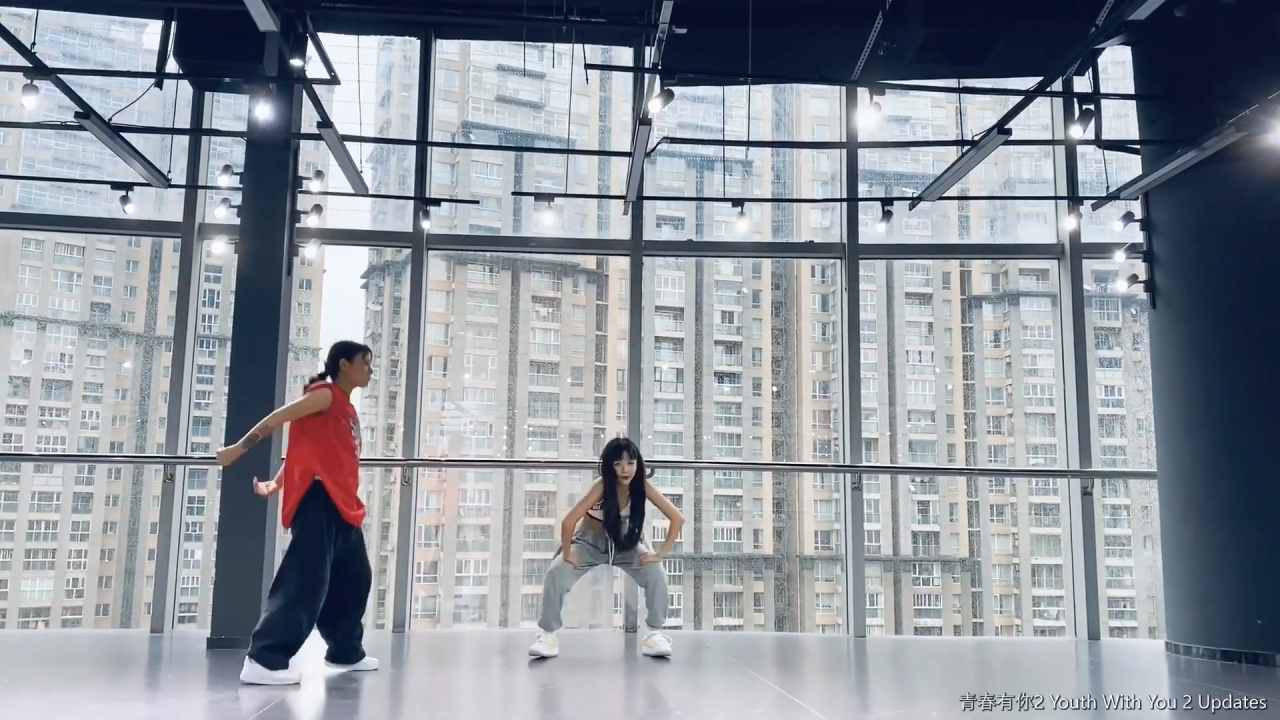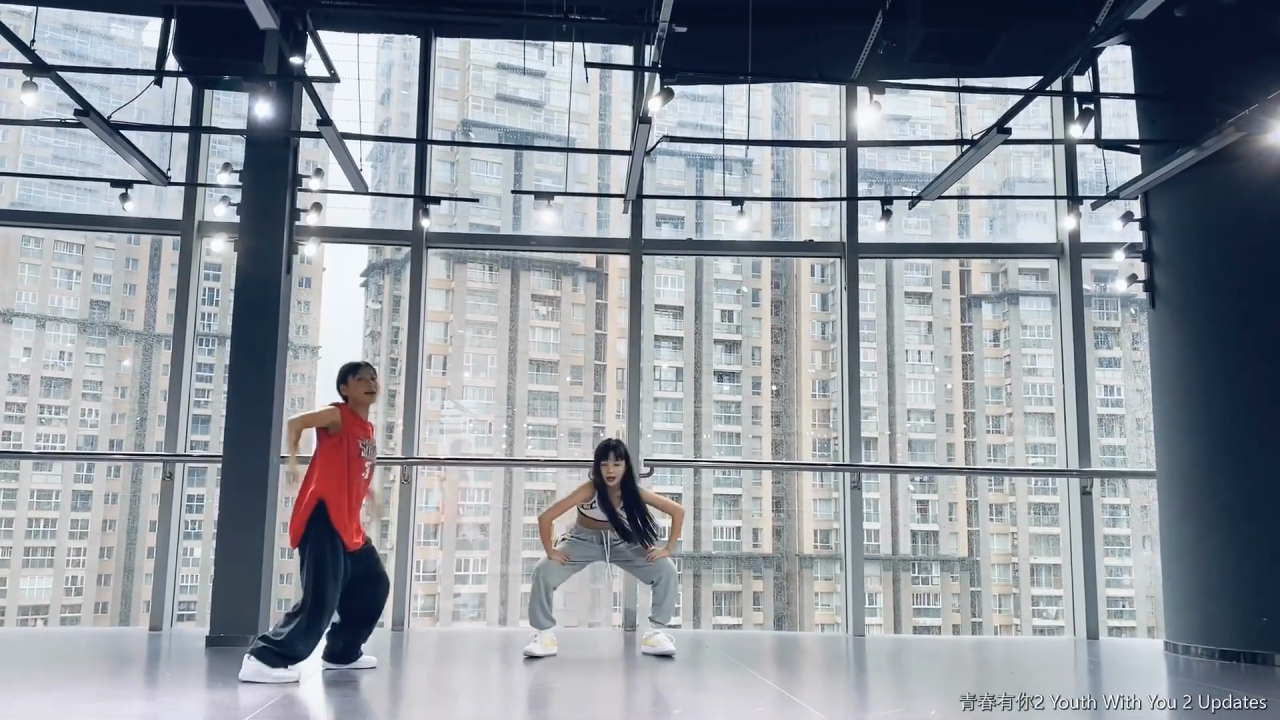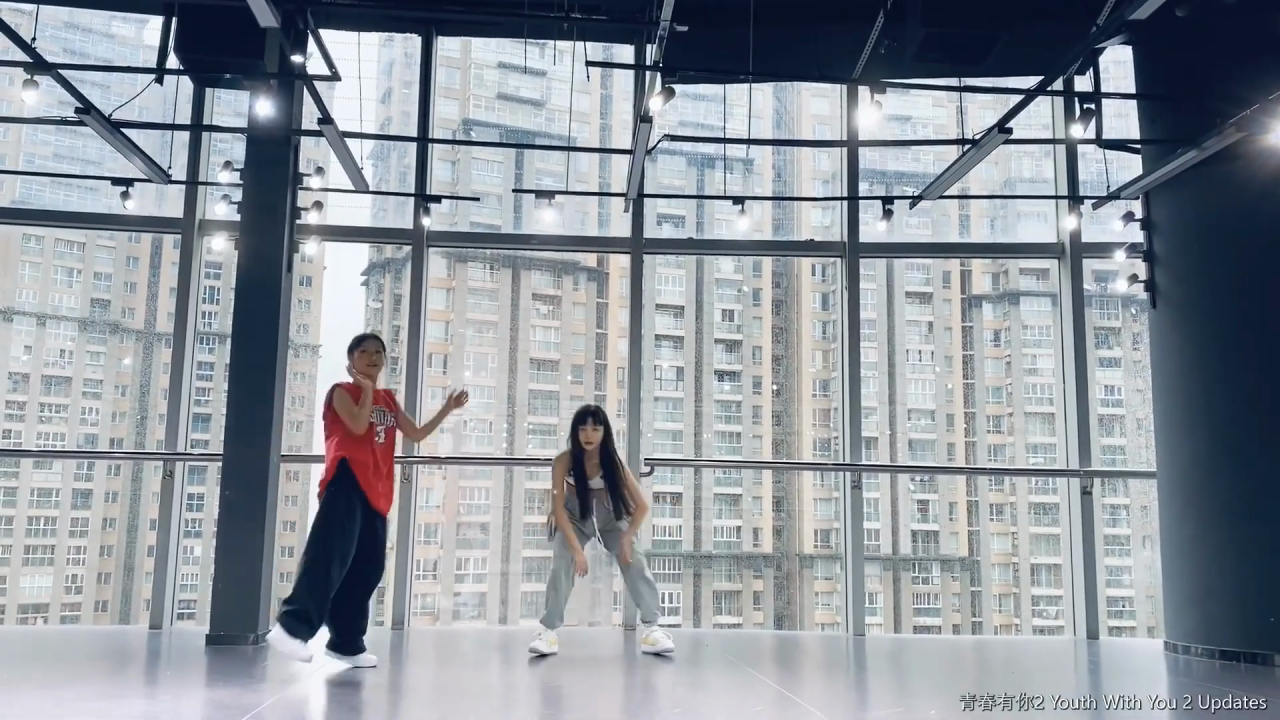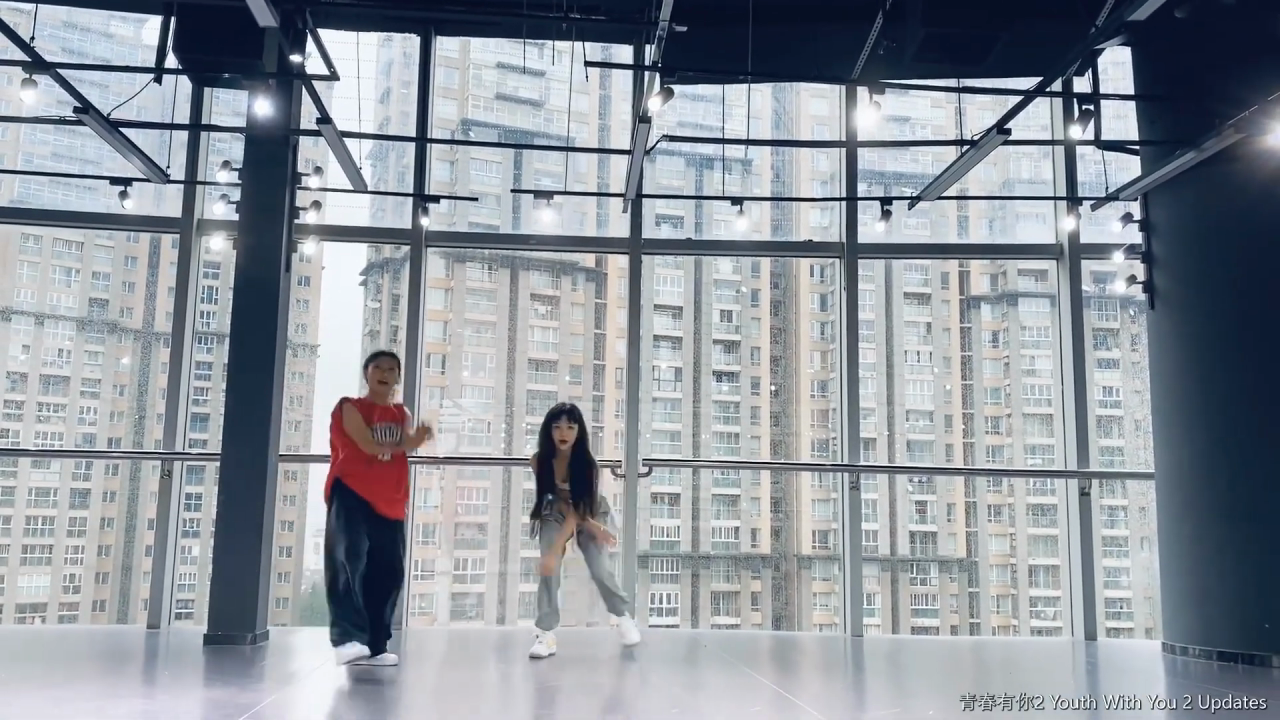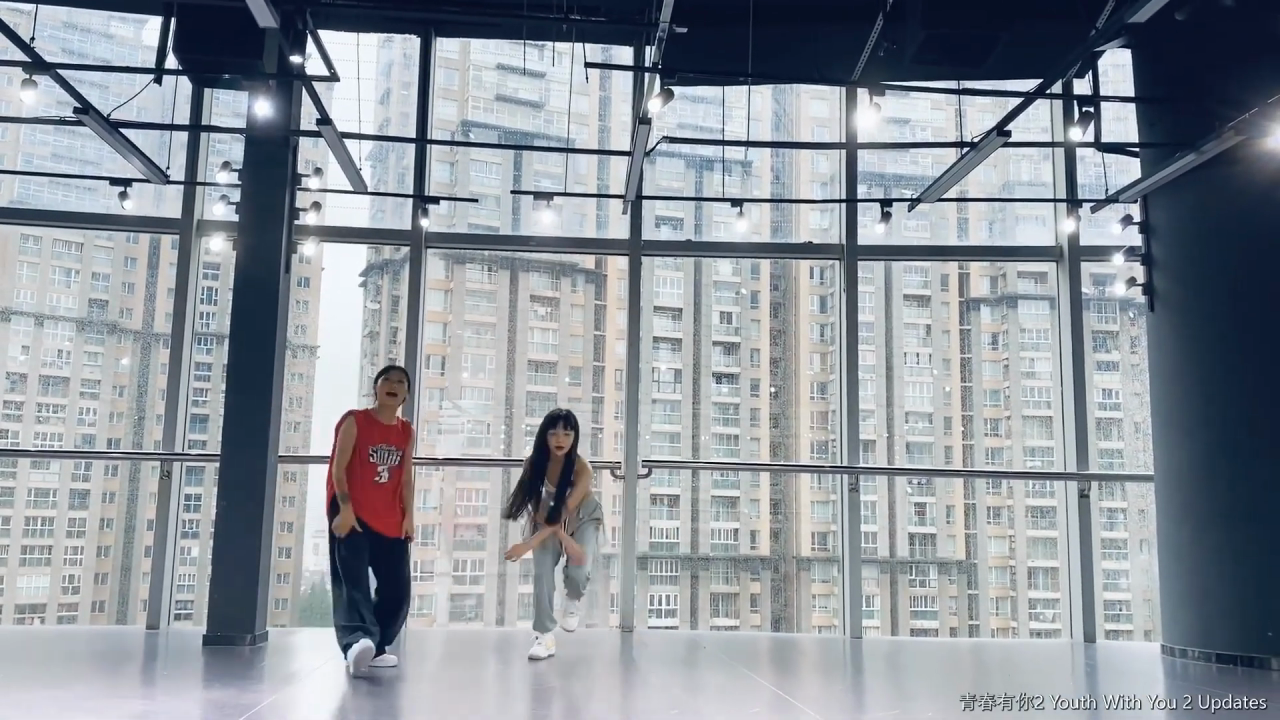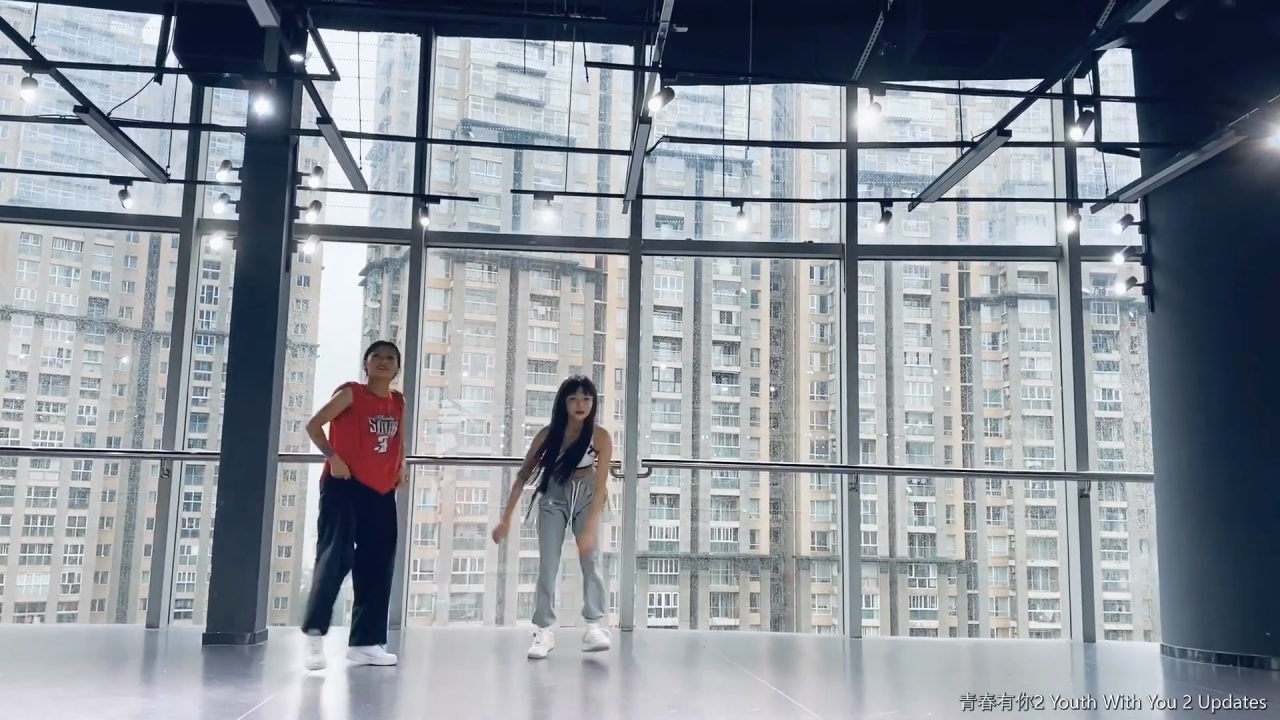
dt=0.2s
person 1, frame 1
left shoulder: (344, 405)
right shoulder: (328, 395)
left elbow: (307, 445)
right elbow: (282, 415)
left wrist: (277, 483)
right wrist: (240, 447)
left hip: (338, 503)
right hip: (319, 498)
left knee: (356, 578)
right knee: (305, 581)
left ankle: (345, 652)
right ankle: (264, 660)
person 1, frame 2
left shoulder: (365, 427)
right shoulder: (339, 416)
right elbow: (293, 425)
left wrist: (367, 494)
right wrist: (289, 449)
left hip: (344, 521)
right hip: (324, 514)
left knee: (375, 587)
right knee: (321, 599)
left ankle: (344, 652)
right ankle: (264, 659)
person 1, frame 3
left shoulder: (388, 398)
right shoulder: (342, 392)
left elbow: (415, 435)
right elbow: (357, 427)
left wrist: (446, 410)
right wrist: (366, 389)
left hip: (376, 491)
right hip: (347, 481)
left knee: (368, 568)
right knee: (331, 555)
left ankle: (347, 643)
right ankle: (291, 627)
person 1, frame 4
left shoulder: (400, 414)
right shoulder: (349, 406)
left elbow: (408, 446)
right elbow: (368, 445)
left wrist: (418, 436)
right wrist: (411, 439)
left hip: (389, 503)
right hip: (351, 497)
left knee: (390, 576)
right knee: (348, 564)
left ankle: (371, 645)
right ankle: (348, 639)
person 1, frame 5
left shoulder: (406, 431)
right shoulder: (355, 422)
left elbow: (406, 477)
right elbow: (338, 468)
left wrist: (408, 515)
right wrist: (343, 510)
left hip: (390, 522)
right hip: (353, 519)
left knee: (397, 590)
right knee: (353, 584)
left ankle: (374, 648)
right ankle: (358, 641)
person 1, frame 6
left shoulder: (398, 402)
right shoulder: (350, 393)
right elbow: (314, 425)
left wrist: (399, 468)
right wrist: (333, 458)
left hip: (381, 493)
right hip: (346, 486)
left knee: (379, 567)
right knee: (336, 557)
left ankle: (365, 642)
right ankle: (314, 635)
person 2, frame 1
left shoulder: (642, 487)
right shoulder: (601, 488)
left elbow: (676, 517)
right elbow: (568, 523)
left wrist: (662, 551)
right wrist: (566, 552)
left hip: (625, 543)
right hip: (589, 542)
left knee: (655, 575)
right knee: (556, 576)
left ankle: (654, 634)
right ankle: (549, 636)
person 2, frame 2
left shoulder: (633, 490)
right shoulder: (588, 490)
left elbow: (678, 511)
right elbow: (545, 519)
left wrist: (667, 547)
right wrist: (551, 551)
left hip: (621, 541)
right hip: (584, 541)
left knee: (666, 570)
right knee: (544, 572)
left ankle: (656, 633)
right ankle: (544, 635)
person 2, frame 3
left shoulder: (613, 462)
right shoulder: (564, 461)
left elbow: (641, 505)
right elbow: (558, 507)
left wrist: (627, 540)
right wrist: (575, 549)
left hip: (609, 514)
right hip: (573, 516)
left knee: (635, 565)
right knee: (562, 568)
left ankle: (651, 631)
right ankle: (549, 633)
person 2, frame 4
left shoulder: (587, 462)
right shoulder: (540, 460)
left elbow: (579, 508)
right elbow: (564, 505)
left wrist: (555, 551)
right wrist: (594, 527)
left hip: (591, 511)
right hip: (554, 512)
left knee: (600, 571)
right knee: (548, 571)
left ankle: (623, 615)
right ankle: (545, 634)
person 2, frame 5
left shoulder: (582, 470)
right shoulder: (535, 464)
left elbow: (566, 515)
right elbow: (537, 512)
left wrist: (527, 544)
right wrist: (566, 543)
left hip: (583, 515)
right hip: (548, 516)
left knee: (578, 571)
right knee: (544, 572)
left ankle: (572, 600)
right ankle: (545, 635)
person 2, frame 6
left shoulder: (600, 436)
right shoulder: (549, 434)
left elbow: (602, 485)
right elbow: (524, 476)
left wrist: (590, 529)
right wrist: (506, 519)
left hip: (589, 495)
right hip: (554, 496)
left knee: (591, 559)
right knee: (548, 565)
left ankle: (593, 628)
right ankle: (543, 632)
